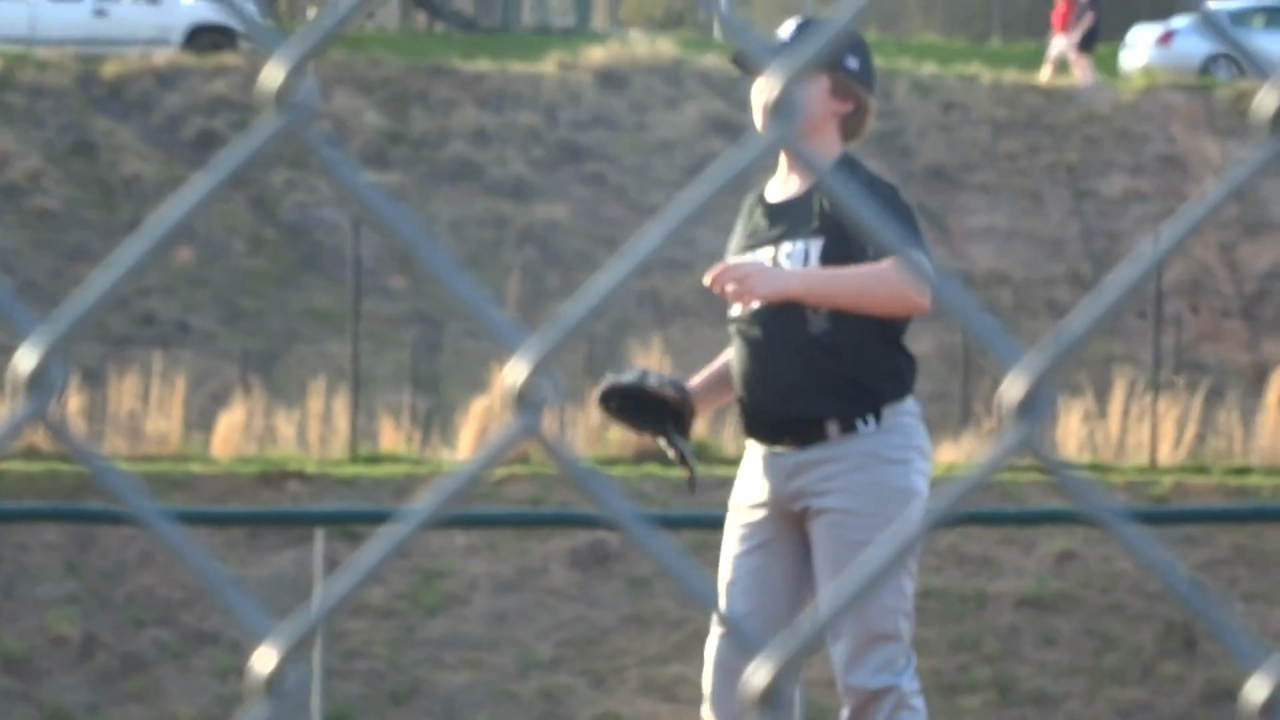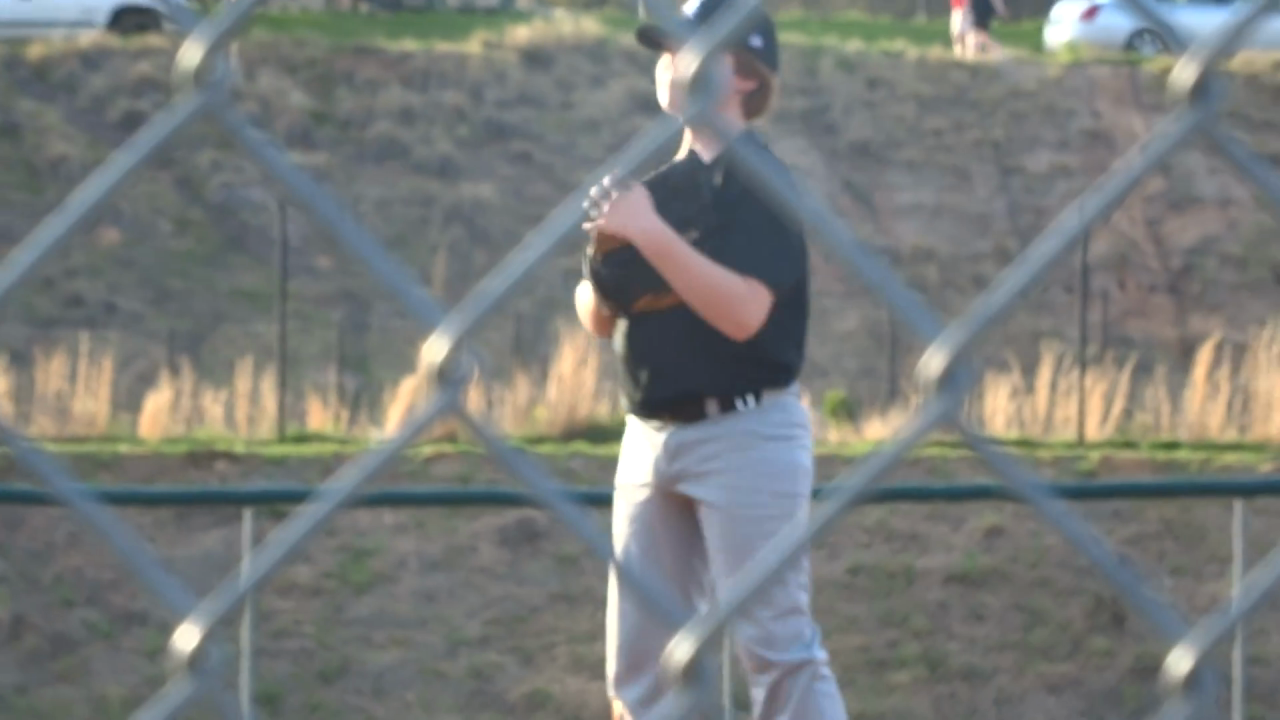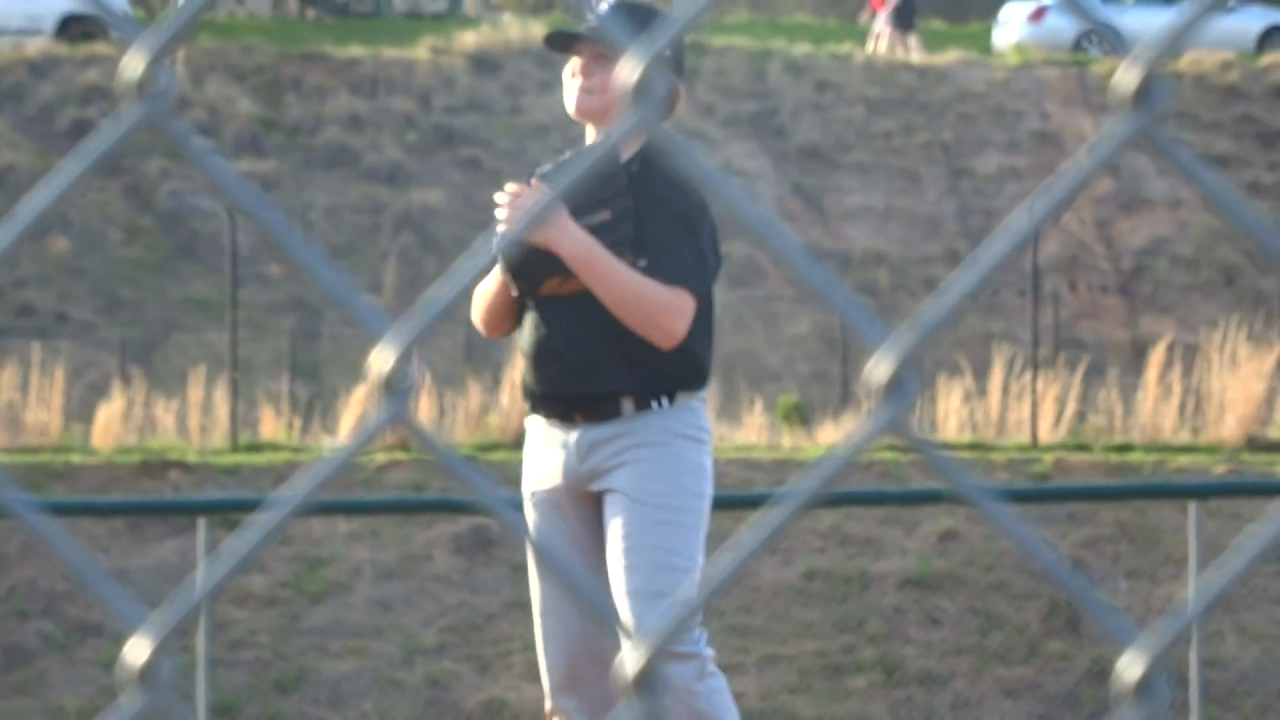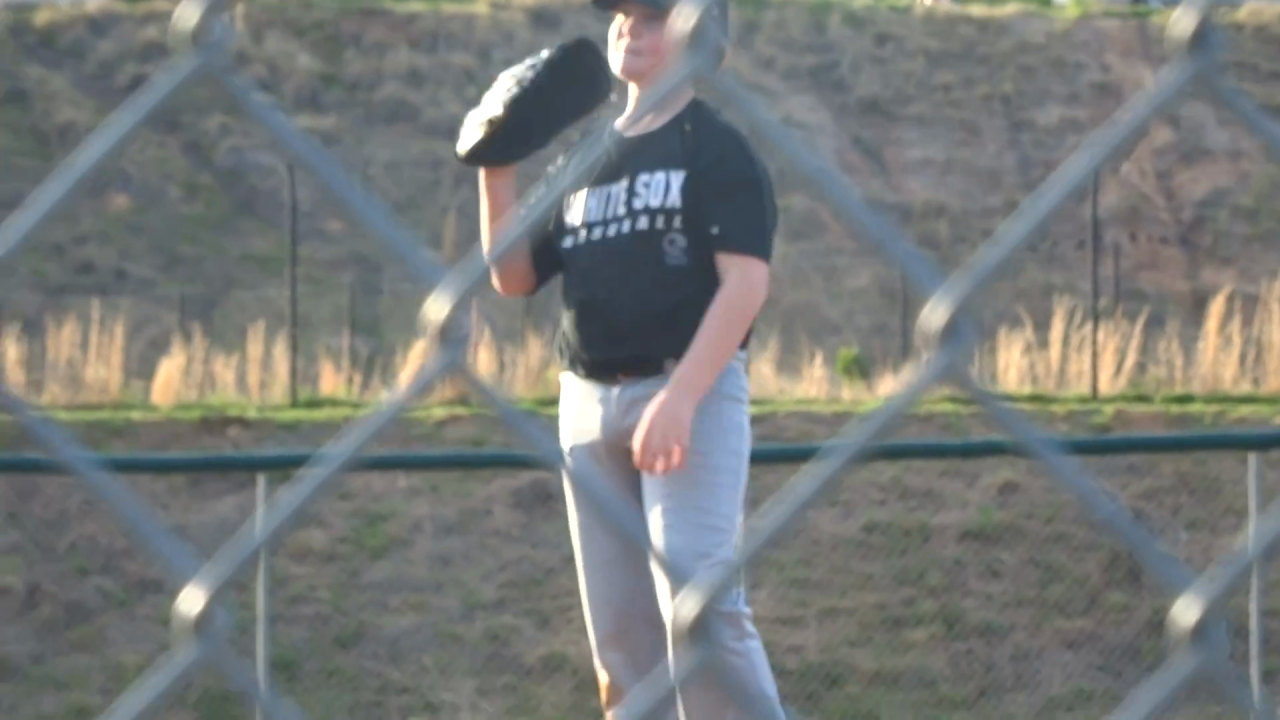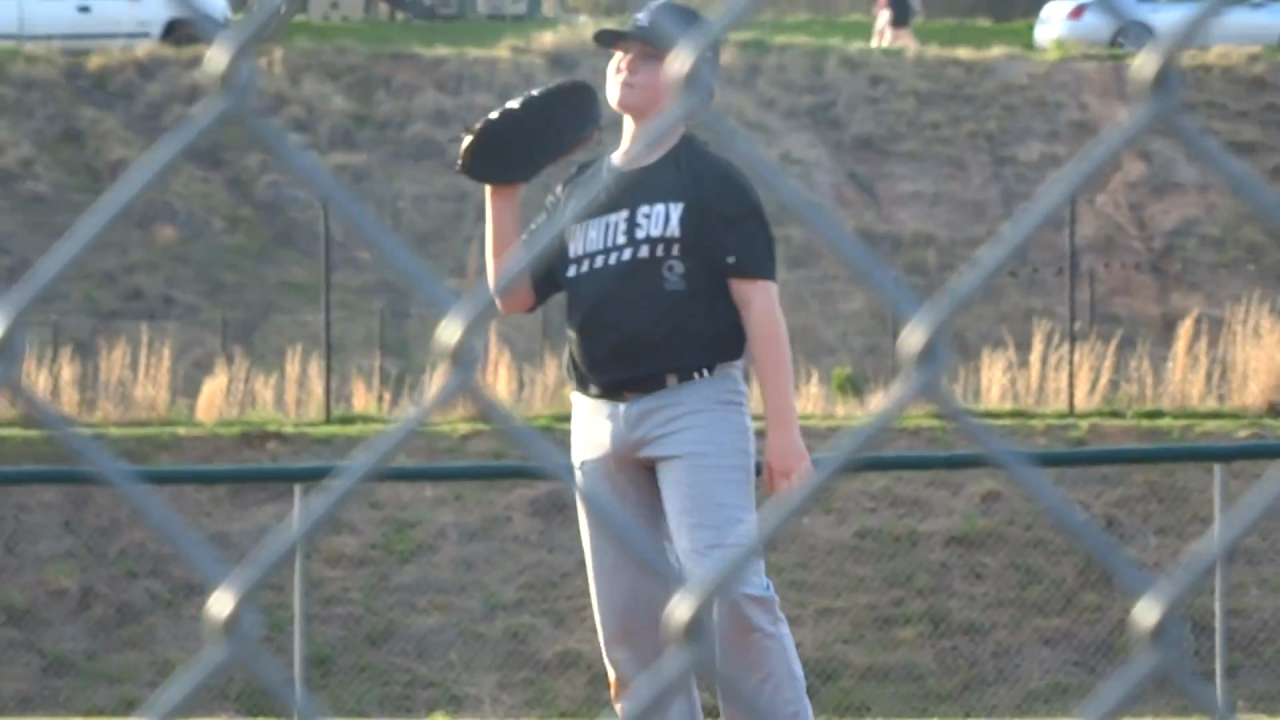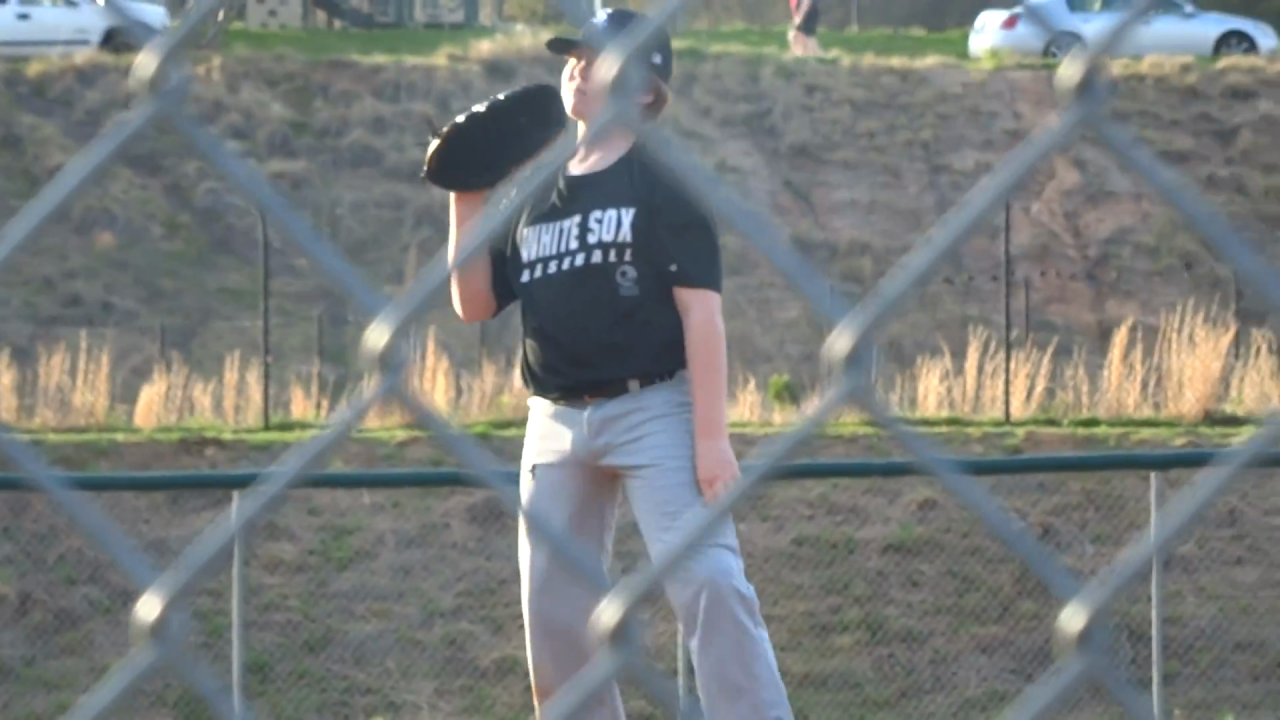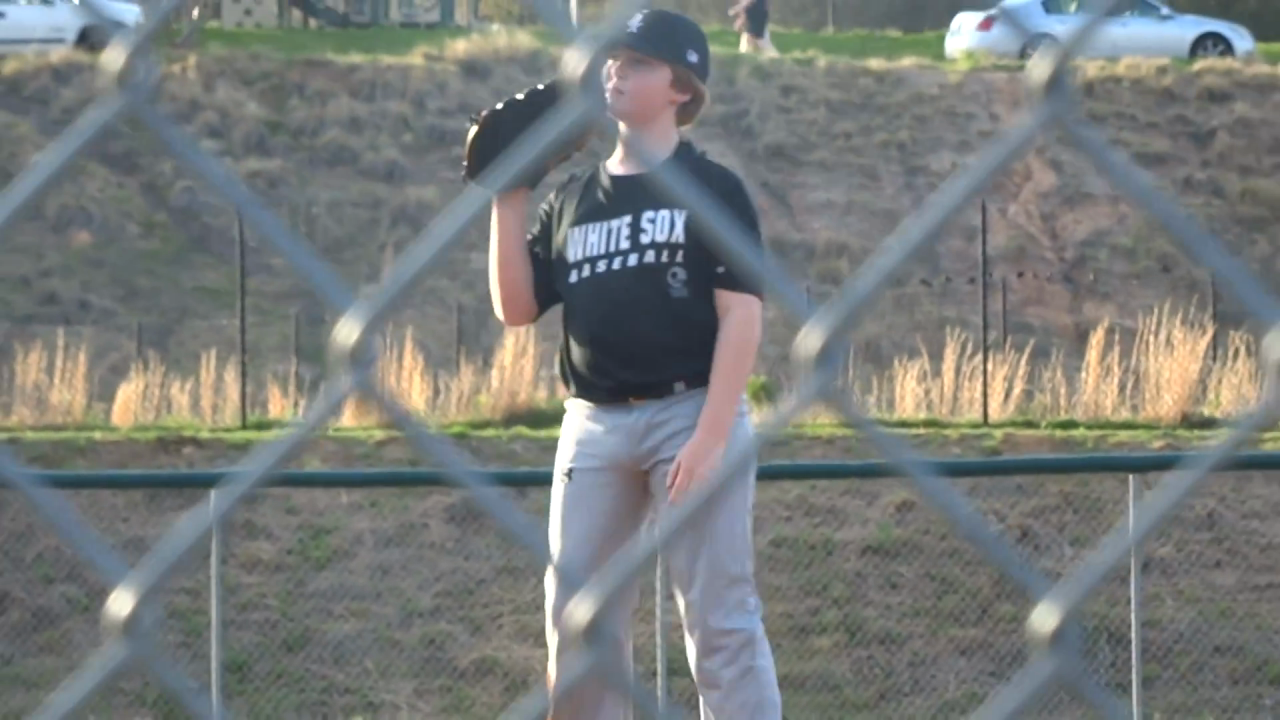
dt=0.3s
person 1, frame 1
left shoulder: (863, 198)
right shoulder: (753, 209)
left elbow: (913, 290)
left wrist: (794, 280)
right wrist: (696, 393)
left hip: (863, 453)
right hip: (769, 461)
person 1, frame 2
left shoulder: (755, 181)
right shoulder: (654, 184)
left elbow: (743, 313)
right elbow: (596, 316)
left wrist: (646, 233)
left hip: (747, 432)
right hip: (650, 438)
left knee: (776, 644)
right knee: (643, 650)
person 1, frame 3
left shoulder: (666, 186)
right shoulder: (549, 191)
left elbow: (668, 321)
right elbow: (490, 320)
left wrist: (564, 240)
right wrist: (518, 249)
left hip: (654, 432)
right hip: (552, 442)
left knee: (660, 638)
right knee: (574, 660)
person 1, frame 4
left shoulder: (717, 147)
left elbow: (744, 286)
right elbow: (513, 278)
left wrist: (681, 398)
right wrist: (492, 173)
left hip: (691, 401)
right hip: (590, 404)
left knee: (698, 602)
right knee: (618, 618)
person 1, frame 5
left shoulder: (712, 178)
right shoulder: (576, 185)
left elbow: (758, 305)
right elbow: (516, 295)
left wrist: (783, 426)
right wrist: (502, 193)
left hip: (696, 404)
right hip: (599, 418)
left knee: (731, 588)
right knee: (628, 615)
person 1, frame 6
left shoulder: (663, 186)
right shoulder: (532, 194)
left elbow: (701, 312)
right elbow: (474, 304)
left wrist: (711, 437)
right wrist: (465, 199)
left hip: (654, 410)
right hip: (555, 423)
left knee: (710, 584)
right knee: (554, 619)
person 1, frame 7
left shoulder: (712, 187)
right shoulder: (571, 195)
left elbow: (743, 317)
right elbow: (515, 308)
left wrist: (709, 436)
right wrist: (507, 200)
left hip: (694, 418)
right hip: (594, 425)
left knee: (721, 616)
